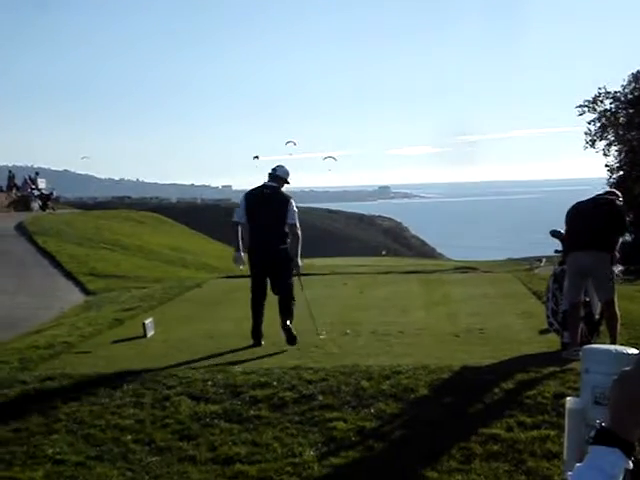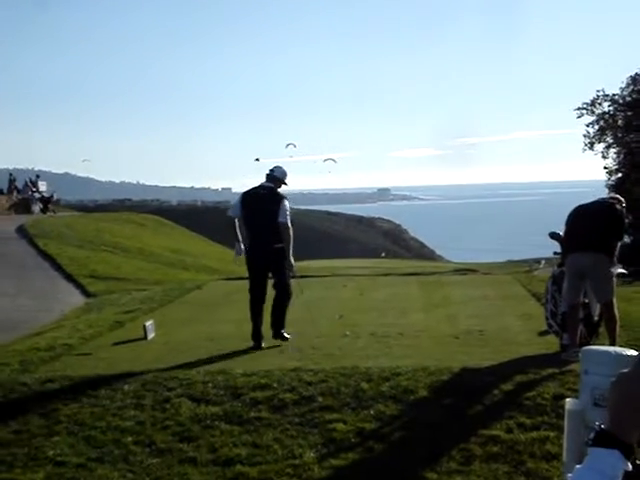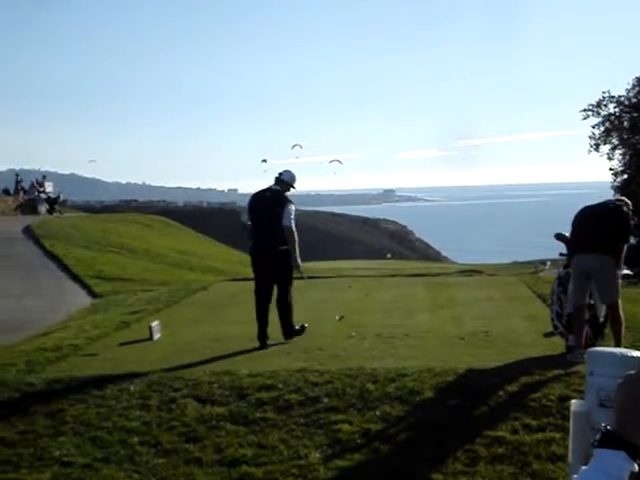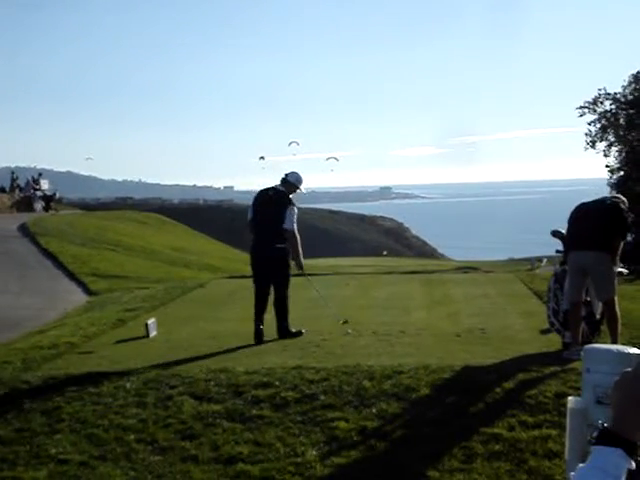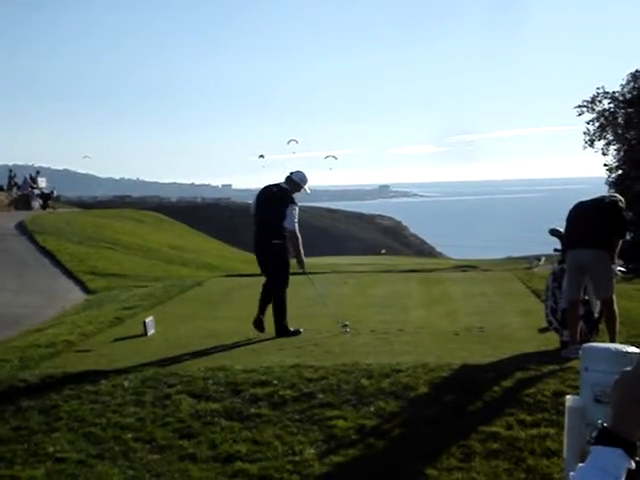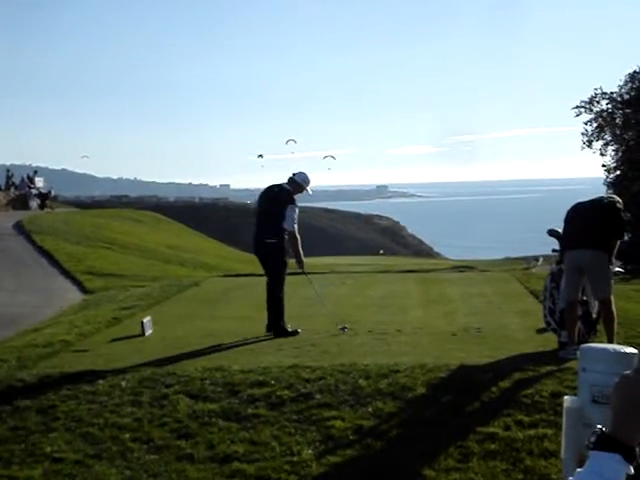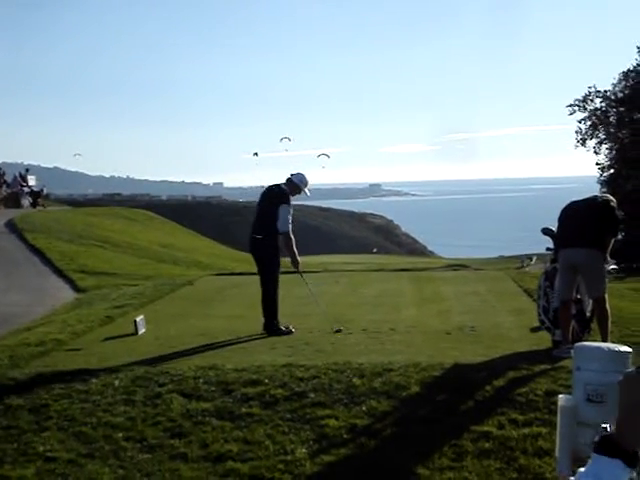
dt=0.2s
person 1, frame 1
left shoulder: (249, 196)
right shoulder: (286, 199)
left elbow: (237, 225)
right elbow: (295, 230)
left wrist: (238, 251)
right wrist: (297, 257)
left hip: (257, 252)
right hip: (281, 252)
left knee: (258, 295)
right knee: (285, 292)
left ankle: (257, 337)
right ankle: (287, 323)
person 1, frame 2
left shoulder: (246, 196)
right shoulder: (280, 199)
left elbow: (232, 217)
right elbow: (286, 228)
left wrist: (239, 242)
right wrist: (289, 255)
left hip: (254, 251)
right hip: (276, 250)
left knee: (257, 295)
right knee: (283, 289)
left ankle: (257, 338)
right ankle: (277, 328)
person 1, frame 3
left shoulder: (255, 198)
right shoulder: (285, 202)
left elbow: (247, 223)
right elbow: (289, 231)
right wrist: (296, 257)
left hip: (259, 252)
right hip: (280, 253)
left knee: (262, 295)
right knee: (284, 292)
left ankle: (263, 337)
right ankle: (288, 330)
person 1, frame 4
left shoulder: (260, 195)
right shoulder: (288, 204)
left elbow: (251, 222)
right elbow: (291, 234)
right wrist: (298, 258)
left hip: (258, 249)
right hip: (278, 251)
left knee: (261, 291)
right knee: (281, 292)
left ankle: (258, 327)
right ankle: (283, 330)
person 1, frame 5
left shoulder: (264, 191)
right shoulder: (289, 202)
left elbow: (256, 216)
right elbow: (293, 233)
right wrist: (300, 257)
left hip: (260, 244)
right hip: (277, 247)
left knee: (270, 283)
right knee: (279, 288)
left ankle: (260, 315)
right ankle: (281, 327)
person 1, frame 6
left shoulder: (268, 191)
right shoulder: (289, 202)
left elbow: (259, 214)
right elbow: (292, 234)
right wrist: (299, 257)
left hip: (259, 243)
right hip: (274, 246)
left knee: (273, 282)
right knee: (276, 286)
left ankle: (272, 323)
right ankle: (278, 327)
person 1, frame 7
left shoulder: (270, 190)
right shoulder: (284, 202)
right elbow: (286, 234)
right wrist: (294, 257)
left hip: (257, 241)
right hip: (267, 243)
left knee: (268, 283)
right knee: (271, 285)
left ankle: (270, 322)
right ankle: (272, 325)
person 2, frame 1
left shoulder: (576, 207)
right shoulder: (614, 205)
right elbow: (618, 232)
right wrist: (612, 252)
left hip: (574, 256)
right hip: (600, 255)
left knee: (574, 303)
right knee: (609, 302)
left ankle: (574, 347)
person 2, frame 2
left shoulder: (578, 210)
right shoulder: (615, 209)
right elbow: (616, 237)
right wrist: (612, 258)
left hip: (572, 257)
right hip: (598, 257)
left knee: (573, 305)
right knee: (608, 304)
left ankle: (573, 348)
right ankle: (613, 348)
person 2, frame 3
left shoulder: (585, 211)
right shoulder: (622, 211)
right elbow: (622, 240)
right wrist: (619, 262)
left hip: (578, 258)
right hip: (603, 258)
left knee: (578, 306)
right knee: (613, 305)
left ankle: (578, 350)
right ankle: (618, 349)
person 2, frame 4
left shoulder: (580, 208)
right shoulder: (618, 207)
right elbow: (619, 236)
right wrist: (615, 259)
left hip: (574, 254)
right hip: (600, 255)
left knee: (575, 302)
right knee: (609, 302)
left ankle: (575, 347)
right ankle: (615, 346)
person 2, frame 5
left shoulder: (578, 207)
right shoulder: (616, 205)
left elbow: (568, 232)
right elbow: (619, 234)
right wrist: (613, 256)
left hip: (573, 253)
right hip: (598, 253)
left knee: (573, 301)
right knee: (608, 300)
left ankle: (573, 345)
person 2, frame 6
left shoulder: (576, 208)
right shoulder: (613, 205)
right elbow: (617, 234)
right wrist: (610, 256)
left hip: (571, 253)
right hip: (596, 254)
left knee: (571, 302)
right knee: (605, 301)
left ankle: (572, 346)
person 2, frame 7
left shoulder: (570, 207)
right shoulder: (607, 204)
left elbow: (559, 232)
right elbow: (612, 231)
right wrist: (605, 254)
left hip: (565, 252)
right hip: (590, 252)
left knee: (565, 300)
right knee: (600, 300)
left ankle: (566, 345)
